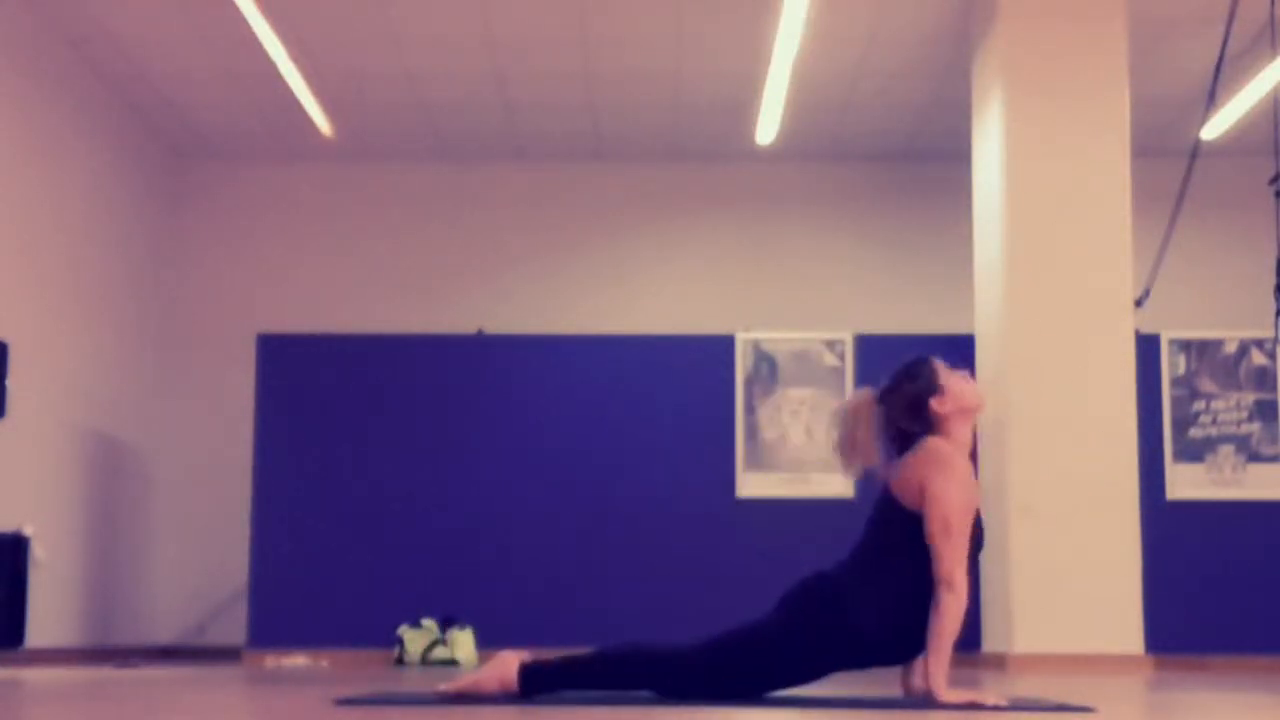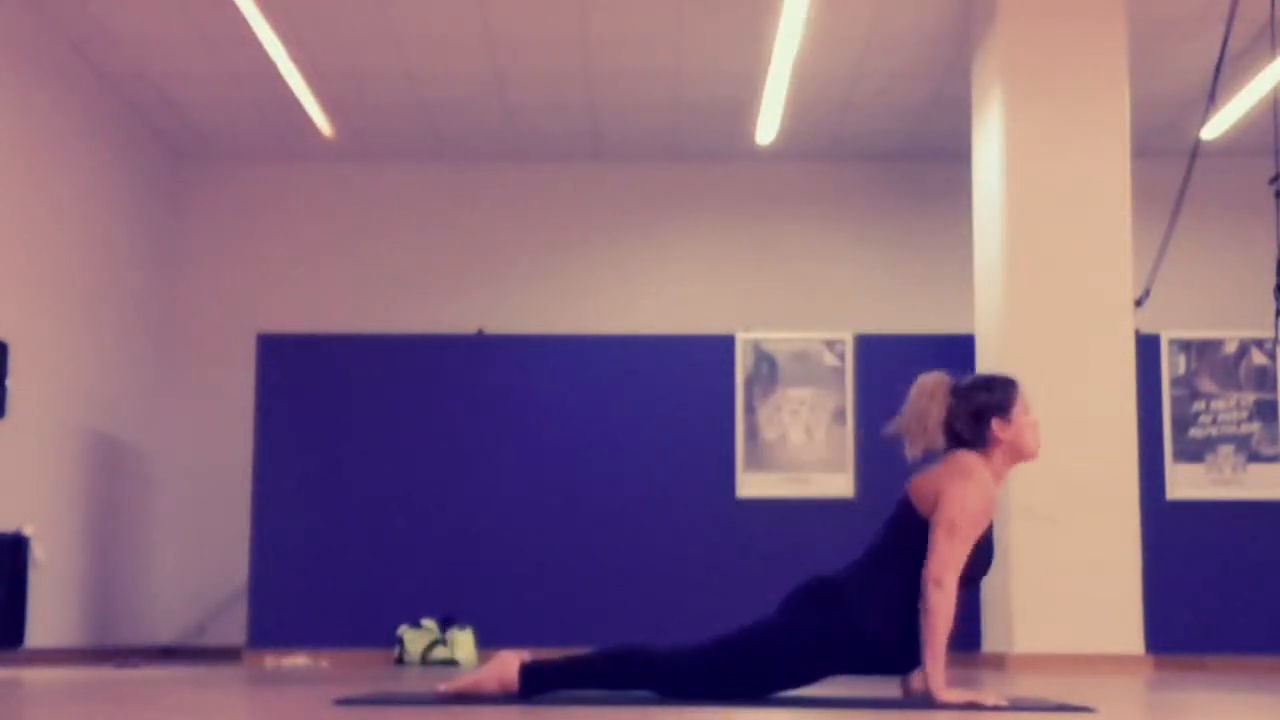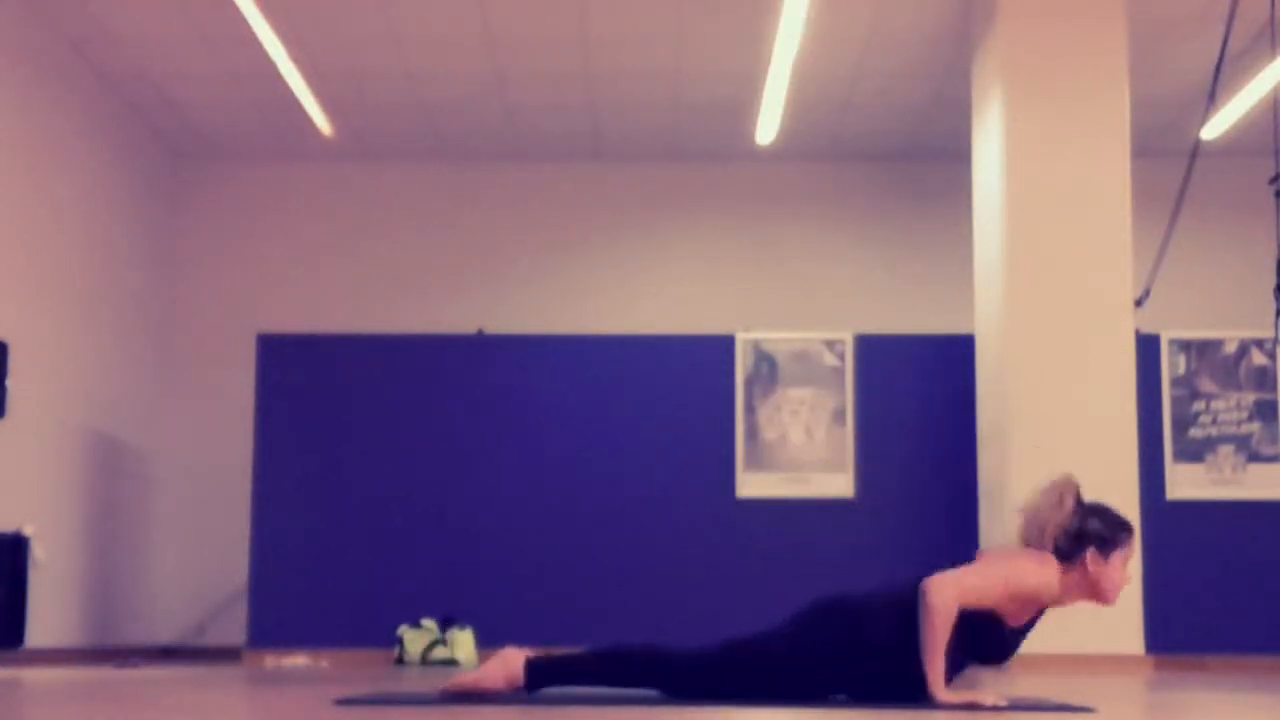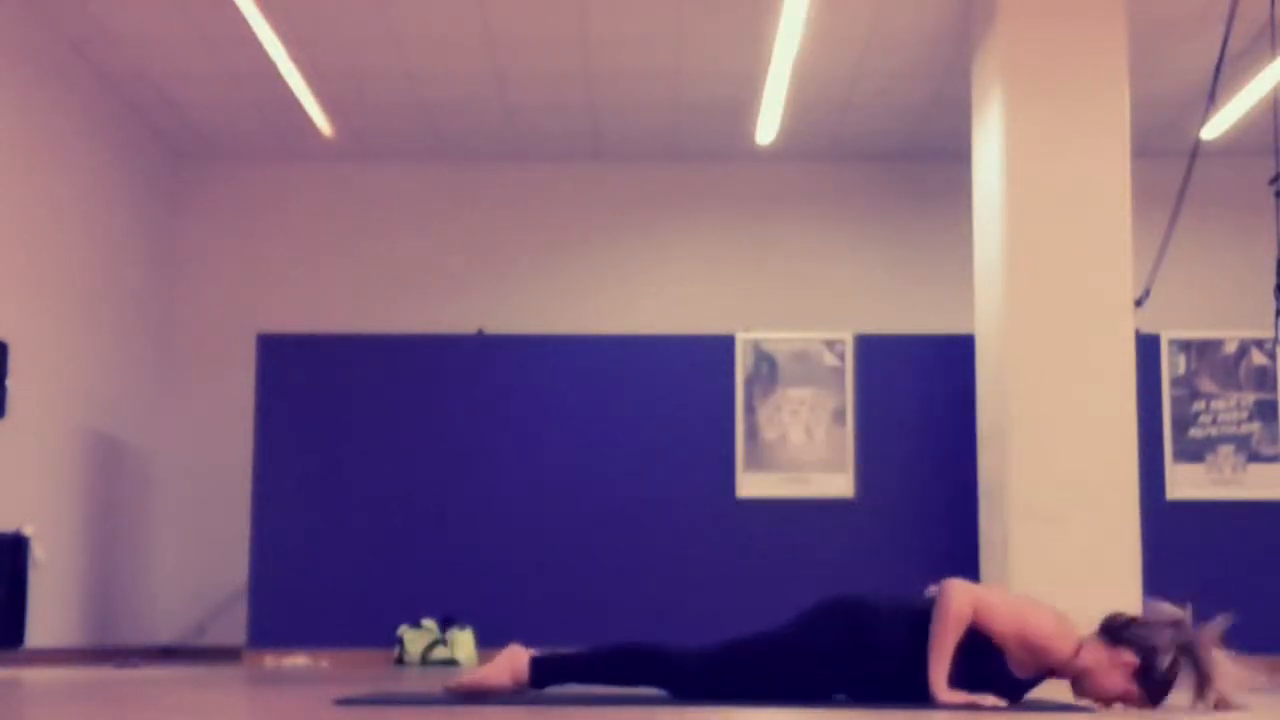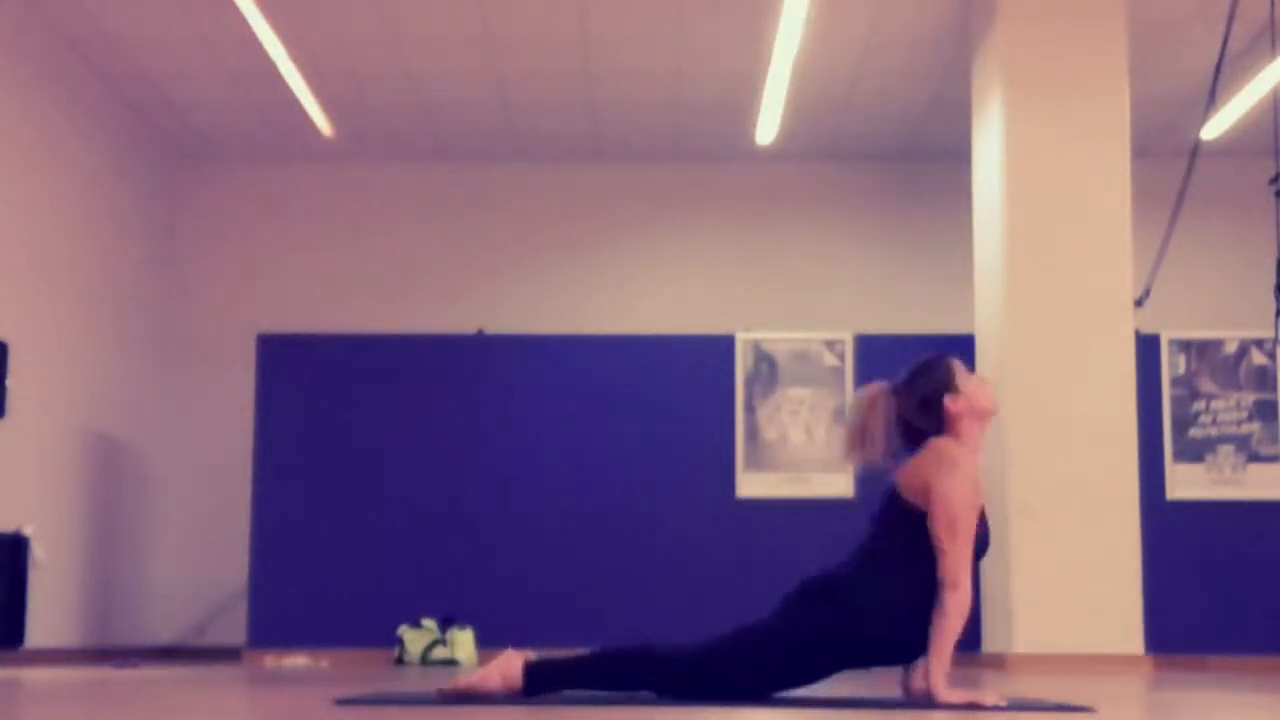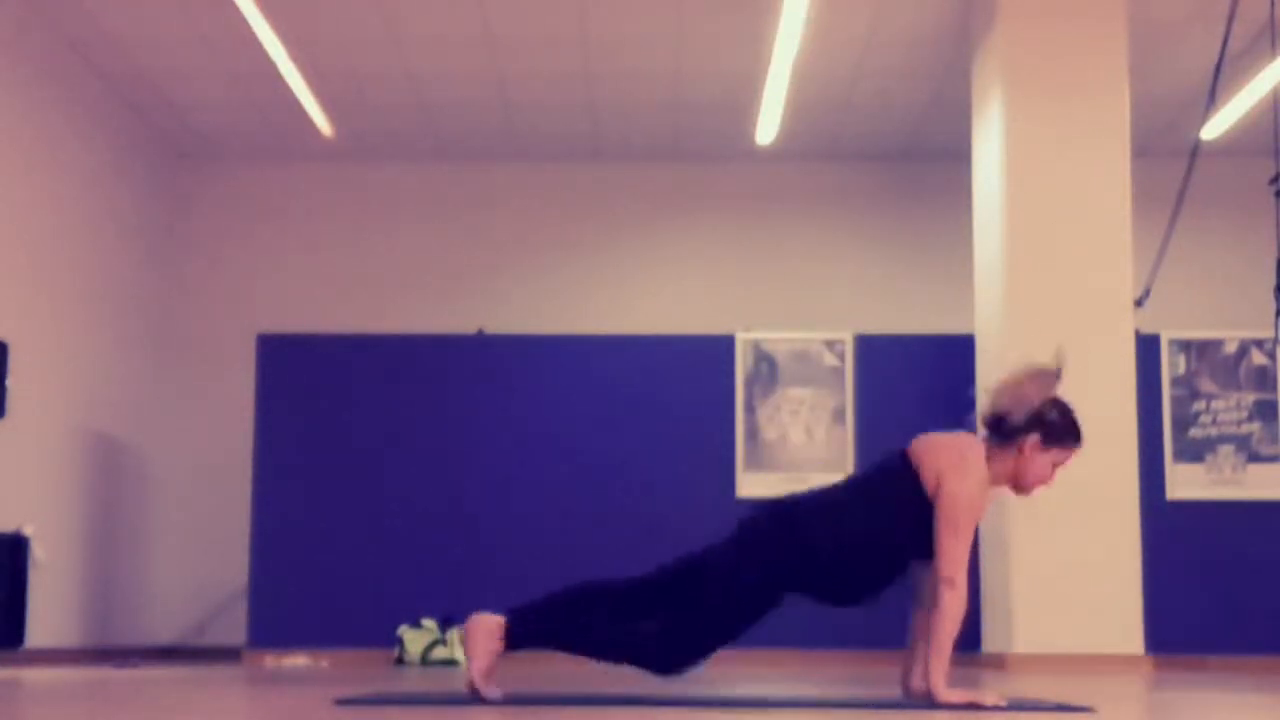
dt=0.2s
person 1, frame 1
left shoulder: (931, 461)
right shoulder: (946, 467)
left elbow: (906, 582)
right elbow: (951, 583)
left wrist: (919, 666)
right wrist: (938, 682)
left hip: (830, 619)
right hip: (831, 626)
left knee: (676, 664)
right knee: (674, 673)
left ankle: (525, 666)
right ankle: (520, 675)
person 1, frame 2
left shoulder: (959, 473)
right shoulder: (971, 479)
left elbow: (930, 580)
right elbow: (939, 581)
left wrist: (921, 667)
right wrist: (936, 679)
left hip: (840, 621)
right hip: (836, 627)
left knee: (682, 669)
right knee: (680, 674)
left ankle: (528, 666)
right ankle: (521, 674)
person 1, frame 3
left shoulder: (1033, 570)
right shoulder: (1039, 573)
right elbow: (935, 589)
left wrist: (941, 680)
right wrist: (937, 684)
left hip: (848, 644)
right hip: (841, 647)
left knee: (684, 671)
right knee: (684, 675)
left ankle: (535, 666)
right ankle: (526, 668)
person 1, frame 4
left shoulder: (1060, 642)
right shoulder: (1054, 641)
left elbow: (948, 593)
right elbow: (960, 593)
right wrist: (936, 685)
left hip: (862, 646)
right hip: (848, 646)
left knee: (690, 670)
right knee: (690, 672)
left ankle: (531, 662)
right ankle: (532, 667)
person 1, frame 5
left shoulder: (937, 465)
right shoulder: (956, 467)
left elbow: (938, 585)
right elbow: (956, 587)
left wrist: (922, 668)
right wrist: (938, 680)
left hip: (828, 618)
right hip: (829, 624)
left knee: (679, 666)
right knee: (684, 672)
left ankle: (527, 663)
right ankle: (523, 674)
person 1, frame 6
left shoulder: (958, 456)
right shoulder: (968, 463)
left elbow: (930, 578)
right elbow: (949, 582)
left wrist: (916, 669)
right wrist: (939, 683)
left hip: (804, 547)
right hip: (789, 546)
left knee: (640, 599)
right knee: (664, 648)
left ankle: (503, 625)
right ankle: (499, 632)
